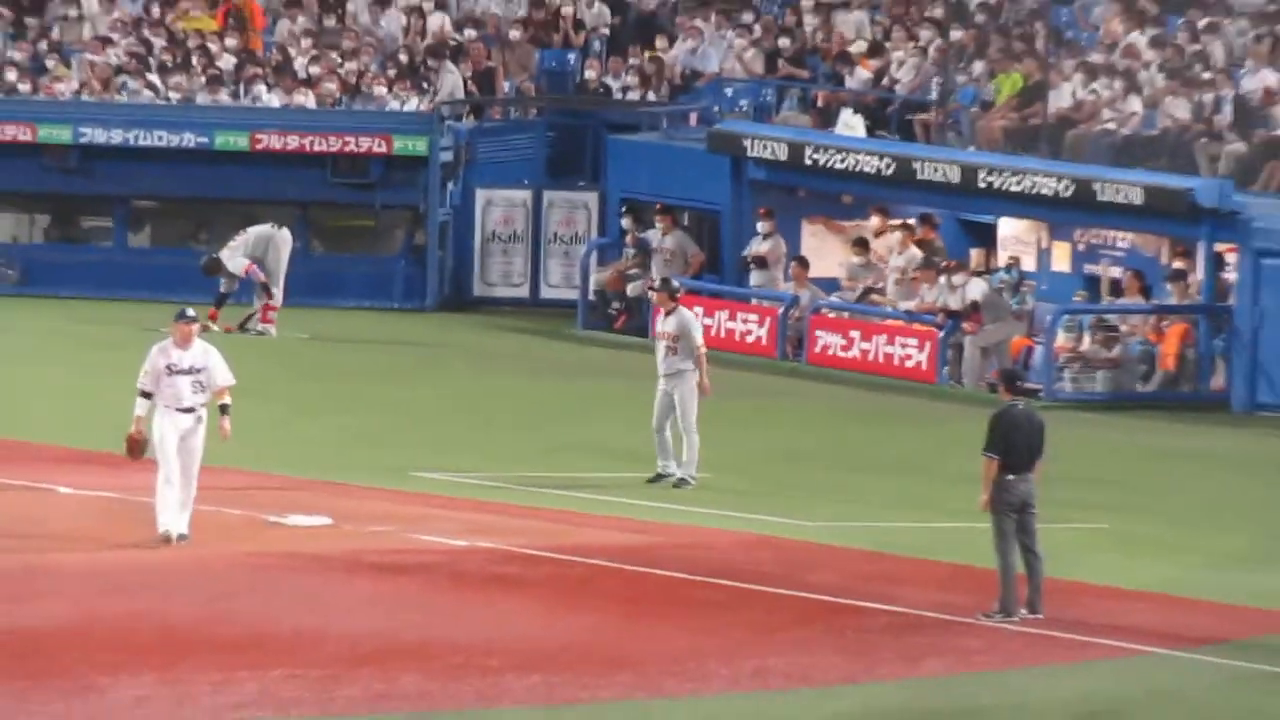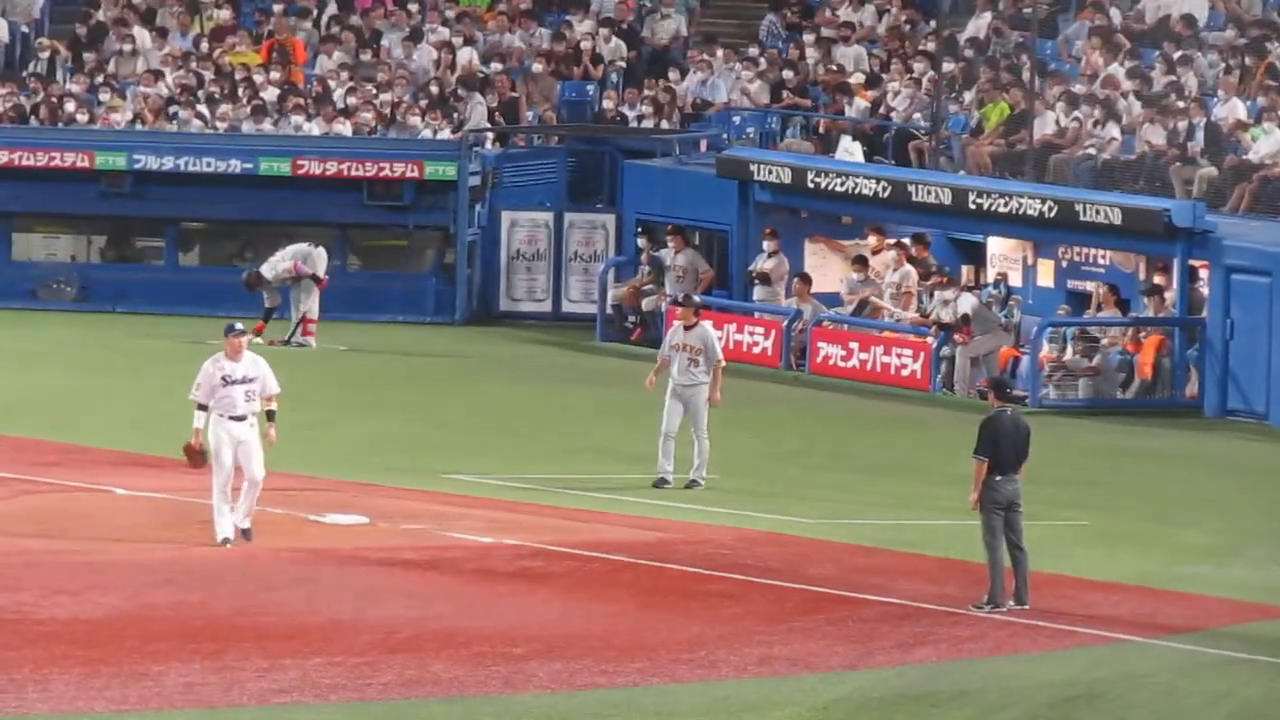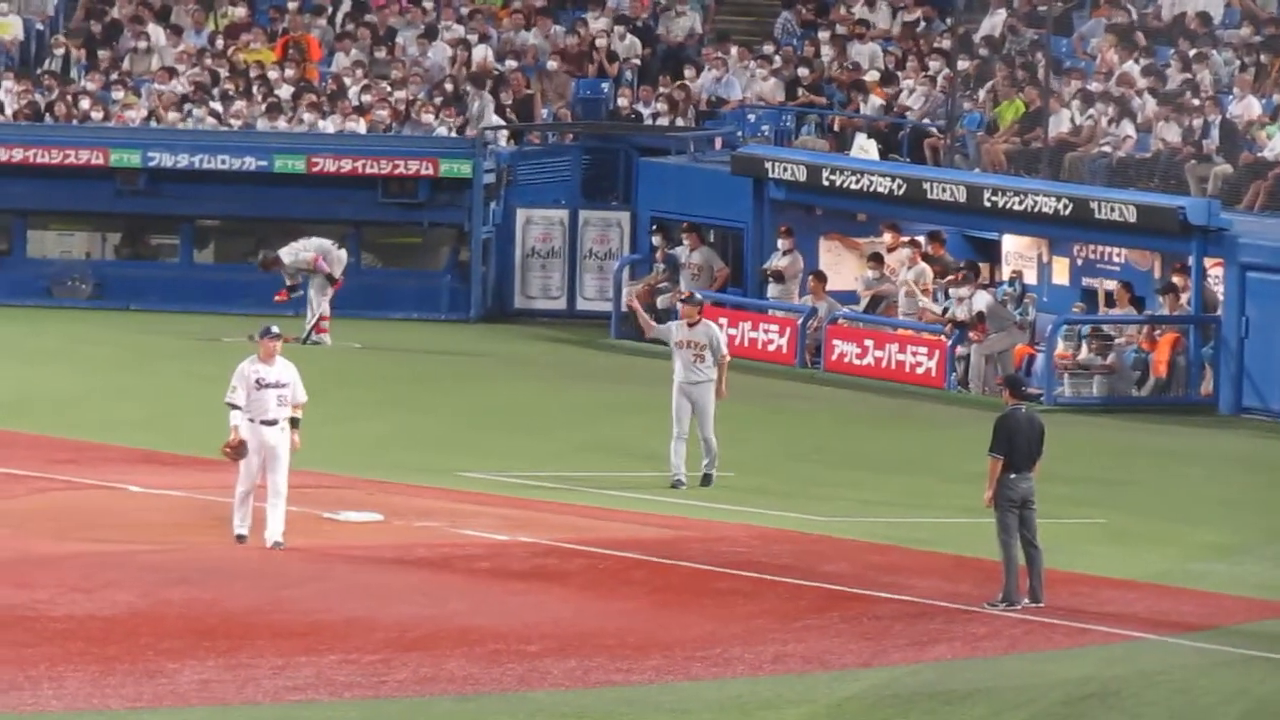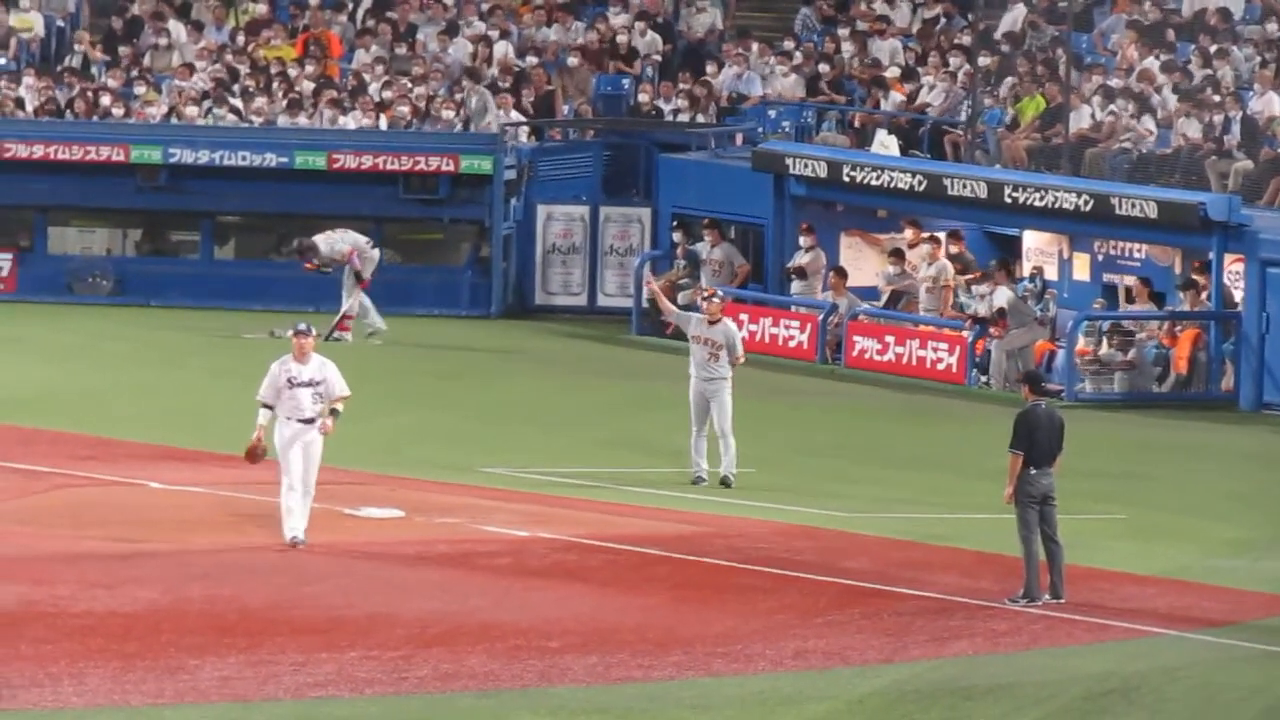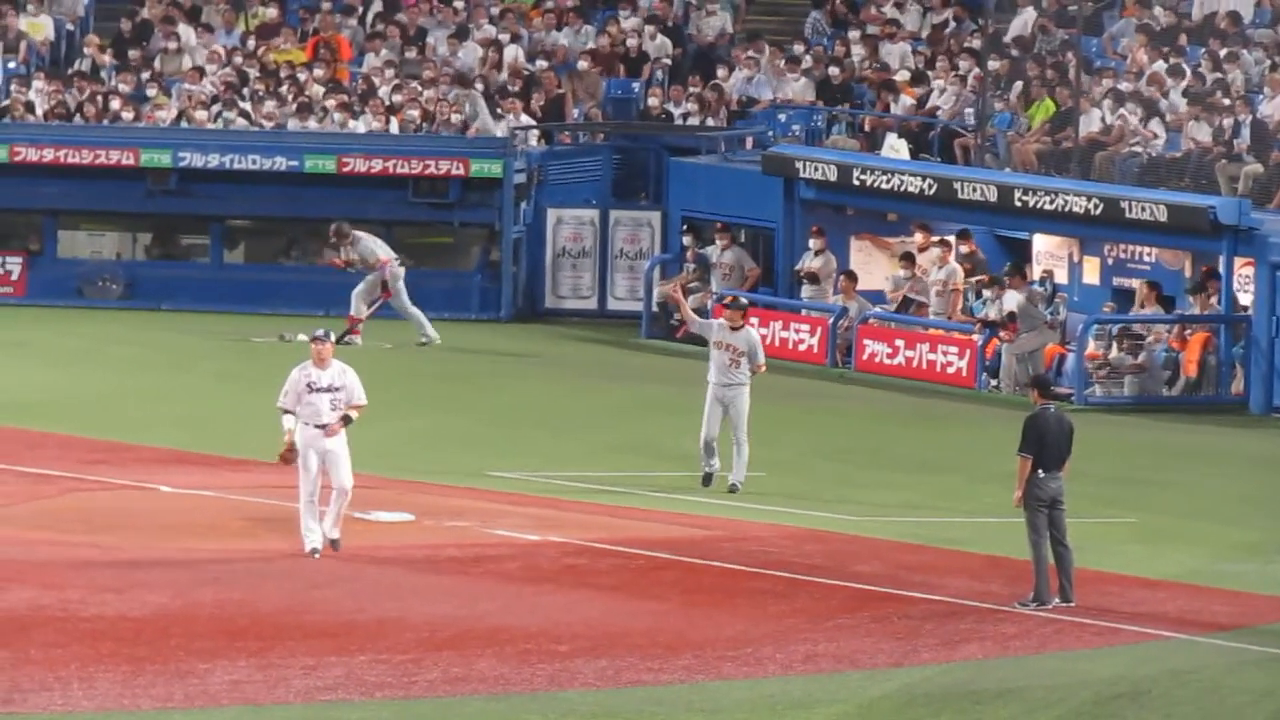
dt=0.4s
person 1, frame 1
left shoulder: (1001, 417)
right shoulder: (1035, 418)
left elbow: (992, 458)
right elbow: (1037, 457)
left wrist: (986, 491)
left hip: (1006, 485)
right hip: (1027, 485)
left knee: (1006, 549)
right knee: (1030, 547)
left ankle: (1007, 608)
right ankle: (1034, 605)
person 1, frame 2
left shoulder: (990, 422)
right shoulder: (1022, 423)
left elbow: (982, 460)
right elbow: (1023, 459)
left wrist: (975, 491)
left hip: (993, 485)
right hip: (1014, 485)
left knee: (994, 545)
right knee: (1016, 543)
left ankle: (996, 599)
right ankle: (1021, 597)
person 1, frame 3
left shoulder: (1005, 419)
right shoulder: (1036, 420)
left elbow: (997, 458)
right elbow: (1037, 457)
left wrist: (989, 489)
left hip: (1008, 483)
right hip: (1028, 483)
left knee: (1009, 542)
right knee: (1031, 541)
left ankle: (1011, 597)
right ankle: (1036, 595)
person 1, frame 4
left shoulder: (1025, 416)
right shoulder: (1056, 416)
left elbow: (1017, 454)
right elbow: (1057, 452)
left wrist: (1010, 485)
left hip: (1028, 479)
right hip: (1048, 480)
left knee: (1029, 538)
right knee: (1051, 536)
left ankle: (1032, 593)
right ankle: (1056, 591)
person 1, frame 5
left shoulder: (1034, 419)
right shoulder: (1065, 420)
left elbow: (1026, 457)
right elbow: (1066, 457)
left wrist: (1019, 488)
left hip: (1037, 482)
right hip: (1057, 483)
left knee: (1039, 541)
right knee: (1060, 540)
left ankle: (1041, 597)
right ankle: (1066, 595)
person 2, frame 1
left shoulder: (208, 352)
right shoulder: (159, 352)
left elbow: (223, 387)
right elbow: (146, 389)
left wrist: (225, 417)
right wrist: (138, 420)
left hip: (196, 419)
right hip: (167, 417)
left knee: (189, 476)
right knee: (168, 473)
left ankle: (181, 527)
right ankle: (167, 528)
person 2, frame 2
left shoulder: (257, 362)
right shoulder: (212, 366)
left elbow: (270, 396)
right elbow: (202, 401)
left wrist: (270, 425)
right wrist: (197, 432)
left hip: (249, 426)
right hip: (221, 426)
left knee: (255, 476)
right knee: (222, 481)
left ankle: (242, 520)
right ankle: (224, 531)
person 2, frame 3
left shoulder: (288, 368)
right shoulder: (246, 368)
left elbow: (297, 403)
right elbow: (235, 403)
left wrist: (295, 431)
right wrist: (235, 430)
left hip: (280, 431)
right hip: (252, 430)
left knee: (278, 485)
right knee: (248, 482)
left ankle: (274, 535)
right ankle: (241, 527)
person 2, frame 4
left shoulder: (326, 366)
right shoulder: (279, 367)
left elbow: (340, 397)
right elbow: (267, 400)
left wrist: (331, 417)
right wrist: (260, 428)
left hip: (314, 430)
right hip: (288, 429)
left knee: (308, 484)
right knee: (292, 481)
left ankle: (298, 529)
right ankle: (293, 533)
person 2, frame 5
left shoulder: (345, 372)
right shoulder: (299, 373)
left elbow: (357, 405)
right elbow: (287, 407)
left wrist: (341, 422)
right wrist: (289, 432)
left hip: (336, 436)
right hip: (307, 435)
left knee: (344, 485)
right knee: (309, 491)
left ankle: (332, 529)
right ankle: (312, 541)
person 3, frame 1
left shoulder: (686, 318)
right shoulder: (662, 317)
left elbow: (699, 350)
left wrist: (703, 377)
right wrist: (657, 375)
left hip: (685, 378)
right hip: (665, 379)
left knee: (688, 427)
right knee: (659, 425)
left ankle: (687, 475)
right ankle: (667, 468)
person 3, frame 2
left shoulder: (707, 333)
right shoulder: (674, 331)
left elbow: (717, 363)
right elbow: (666, 357)
left wrist: (715, 390)
right wrist: (653, 373)
left hip: (699, 389)
right hip: (676, 387)
left knee: (701, 434)
right knee: (668, 431)
left ankle: (698, 476)
right ankle: (665, 474)
person 3, frame 3
left shoulder: (711, 329)
right shoulder: (674, 328)
left elbow: (723, 358)
right elbow: (651, 329)
left wrist: (722, 384)
left hip: (704, 386)
right hip: (681, 386)
left knee: (706, 434)
right knee: (679, 433)
left ankle: (709, 469)
right ankle: (678, 475)
person 3, frame 4
left shoulder: (729, 329)
right shoulder: (693, 321)
left elbow: (738, 359)
left wrist: (722, 369)
left hip: (720, 385)
right hip: (697, 383)
left knee: (724, 430)
right knee: (698, 430)
right ankle: (700, 473)
person 3, frame 5
left shoulder: (751, 337)
right shoulder: (715, 327)
left elbow: (760, 367)
left wrist: (741, 373)
left hip: (738, 391)
right hip: (715, 389)
left knee: (739, 438)
right knee: (708, 435)
right ankle: (710, 468)
